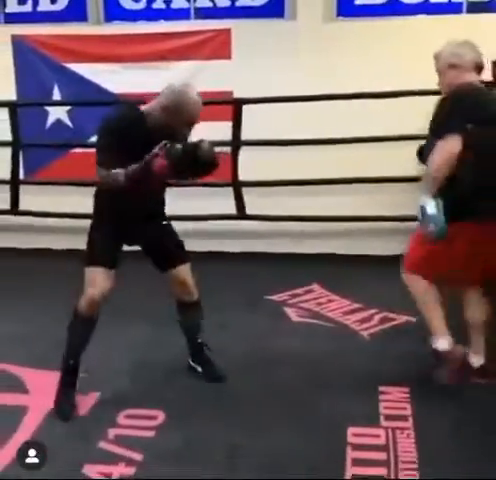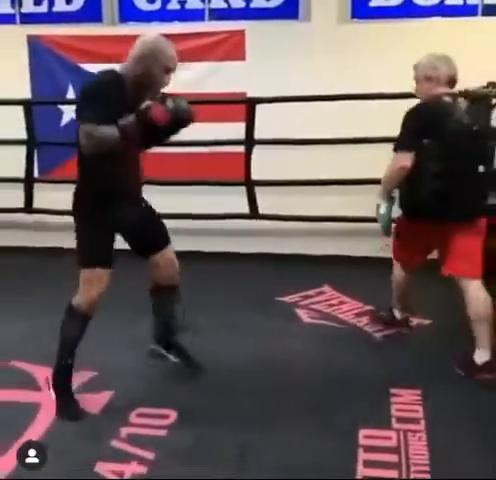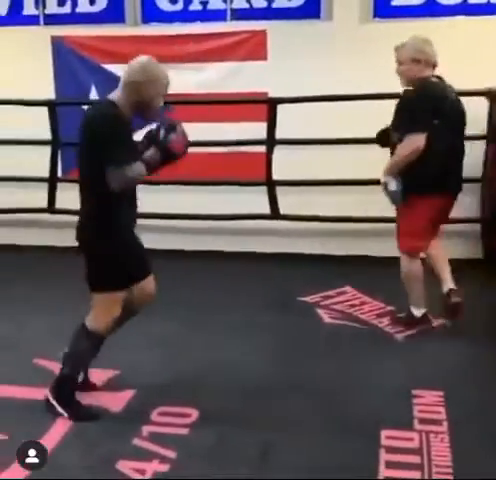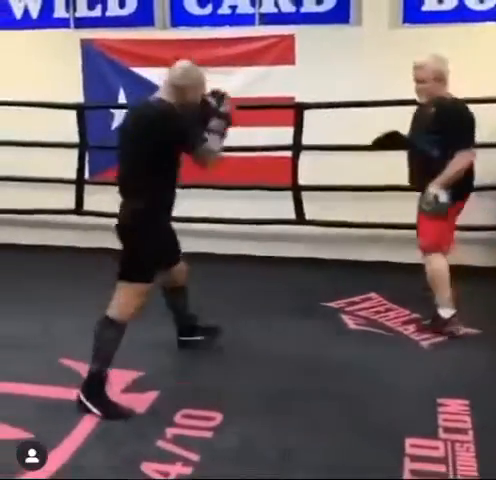
dt=0.3s
person 1, frame 1
left shoulder: (171, 133)
right shoulder: (119, 124)
left elbow: (180, 173)
right elbow: (104, 178)
left wrist: (199, 162)
right wrist: (146, 170)
left hip: (150, 217)
right hip: (112, 220)
left knee: (186, 284)
right knee: (94, 295)
left ankle: (197, 355)
right ankle: (67, 379)
person 1, frame 2
left shoulder: (139, 96)
right shoulder: (99, 88)
right elbow: (89, 141)
left wrist: (170, 122)
right wrist: (137, 122)
left hip: (130, 198)
right hip: (95, 203)
left knee: (168, 266)
right knee: (92, 291)
left ankle: (166, 339)
right ankle: (61, 378)
person 1, frame 3
left shoulder: (116, 116)
right shoulder: (108, 119)
right elbow: (119, 179)
left wrist: (152, 147)
right wrist: (160, 154)
left hip: (116, 224)
right hip: (102, 229)
left knee: (144, 291)
right knee: (106, 312)
left ankle: (83, 352)
right ankle: (61, 391)
person 1, frame 4
left shoulder: (144, 111)
right shoulder: (168, 115)
right elbow: (207, 156)
left wrist: (198, 118)
right wrist: (218, 119)
left hip: (147, 213)
right hip: (146, 218)
left knee: (177, 272)
right knee: (128, 302)
left ankle: (186, 329)
right ankle: (92, 388)
person 2, frame 1
left shoulder: (458, 100)
left elbow: (448, 149)
left wrist: (429, 195)
left hip: (458, 208)
left knee: (415, 272)
left ankle: (445, 348)
person 2, frame 2
left shoulder: (422, 114)
left elbow: (403, 162)
left wrist: (384, 196)
left hip: (425, 210)
right hip: (468, 210)
left knee: (402, 260)
left ankle: (400, 315)
person 2, frame 3
left shoulder: (417, 96)
right shoulder: (448, 94)
left elbow: (416, 142)
left wrist: (389, 171)
right wrist: (396, 137)
left hip: (422, 184)
right hip: (448, 181)
left knee: (410, 248)
right knee: (429, 239)
left ankle: (418, 313)
right ankle: (450, 289)
person 2, frame 4
left shoulder: (454, 112)
right shoulder: (424, 109)
left elbow: (465, 156)
left wrist: (438, 185)
left hip: (446, 192)
right hip: (434, 189)
left knee: (432, 249)
right knee: (437, 243)
left ankle: (446, 316)
right ankle: (442, 292)
